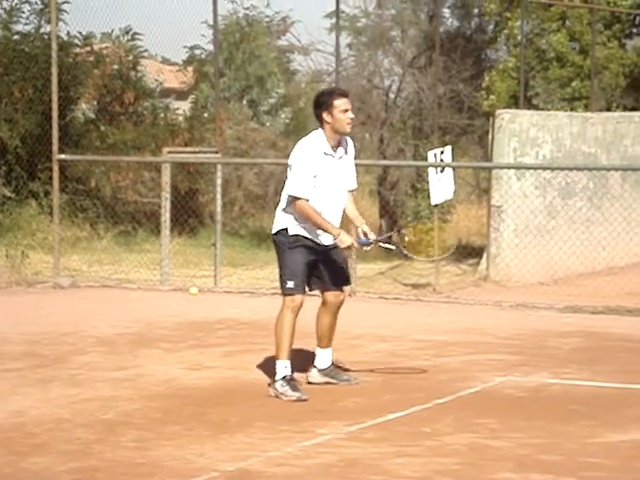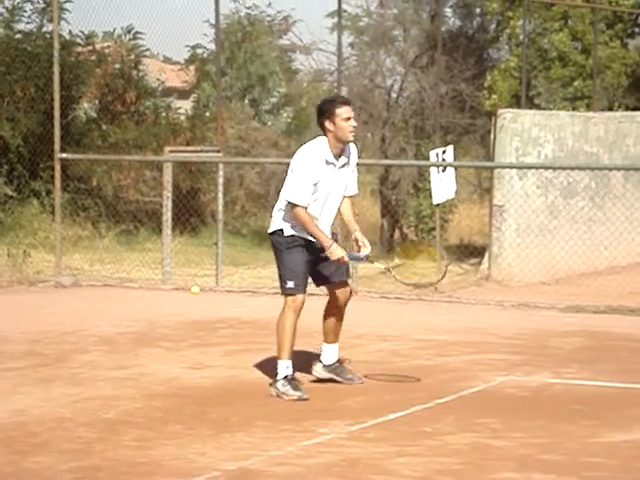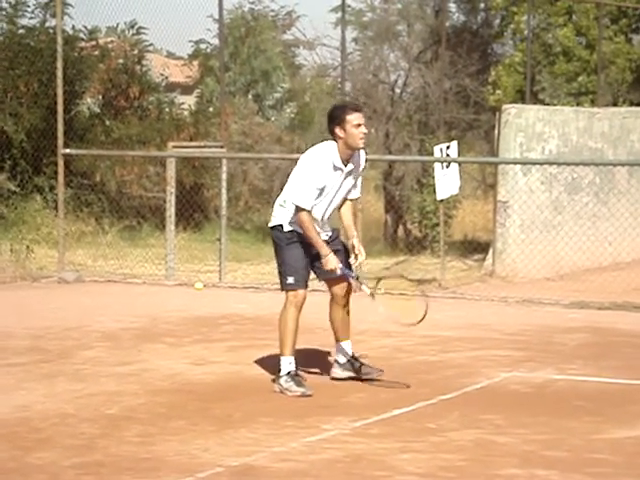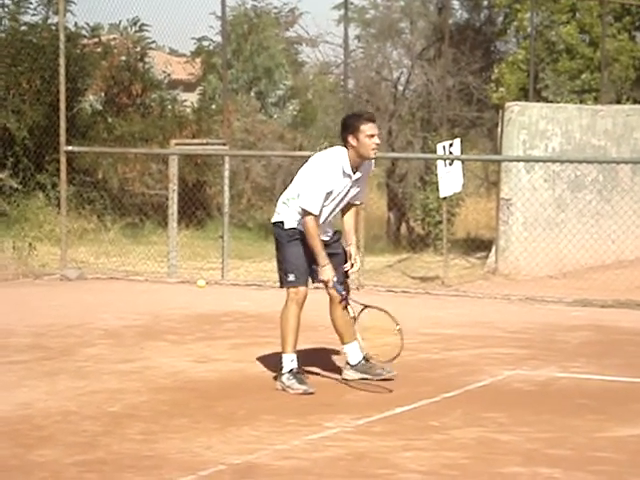
dt=0.1s
person 1, frame 1
left shoulder: (347, 147)
right shoulder: (307, 150)
left elbow: (347, 193)
right elbow: (298, 203)
left wrist: (360, 225)
right wrist: (337, 233)
left hip: (325, 237)
right hip: (293, 233)
left knee: (334, 297)
right knee: (294, 302)
left ankle: (323, 367)
right ankle: (281, 377)
person 1, frame 2
left shoulder: (351, 153)
right shoulder: (307, 158)
left elbow: (345, 198)
right elbow: (297, 210)
left wrist: (355, 232)
right wrist: (329, 244)
left hip: (321, 237)
right hip: (290, 234)
left knee: (341, 292)
right knee: (295, 301)
left ankle: (328, 362)
right ankle: (283, 376)
person 1, frame 3
left shoulder: (358, 159)
right shoulder: (315, 161)
left elbow: (348, 200)
right elbow: (301, 214)
left wrist: (353, 239)
right wrist: (326, 254)
left hip: (321, 230)
right hip: (290, 229)
left knee: (342, 289)
right knee: (296, 296)
left ankle: (345, 360)
right ankle: (286, 373)
person 1, frame 4
left shoulder: (366, 166)
right shoulder: (324, 166)
right elbow: (308, 219)
left wrist: (351, 244)
right wrist: (323, 263)
left hip: (323, 231)
right hip: (293, 226)
left knee: (338, 294)
right knee: (297, 294)
left ankle: (356, 363)
right ankle: (288, 371)
